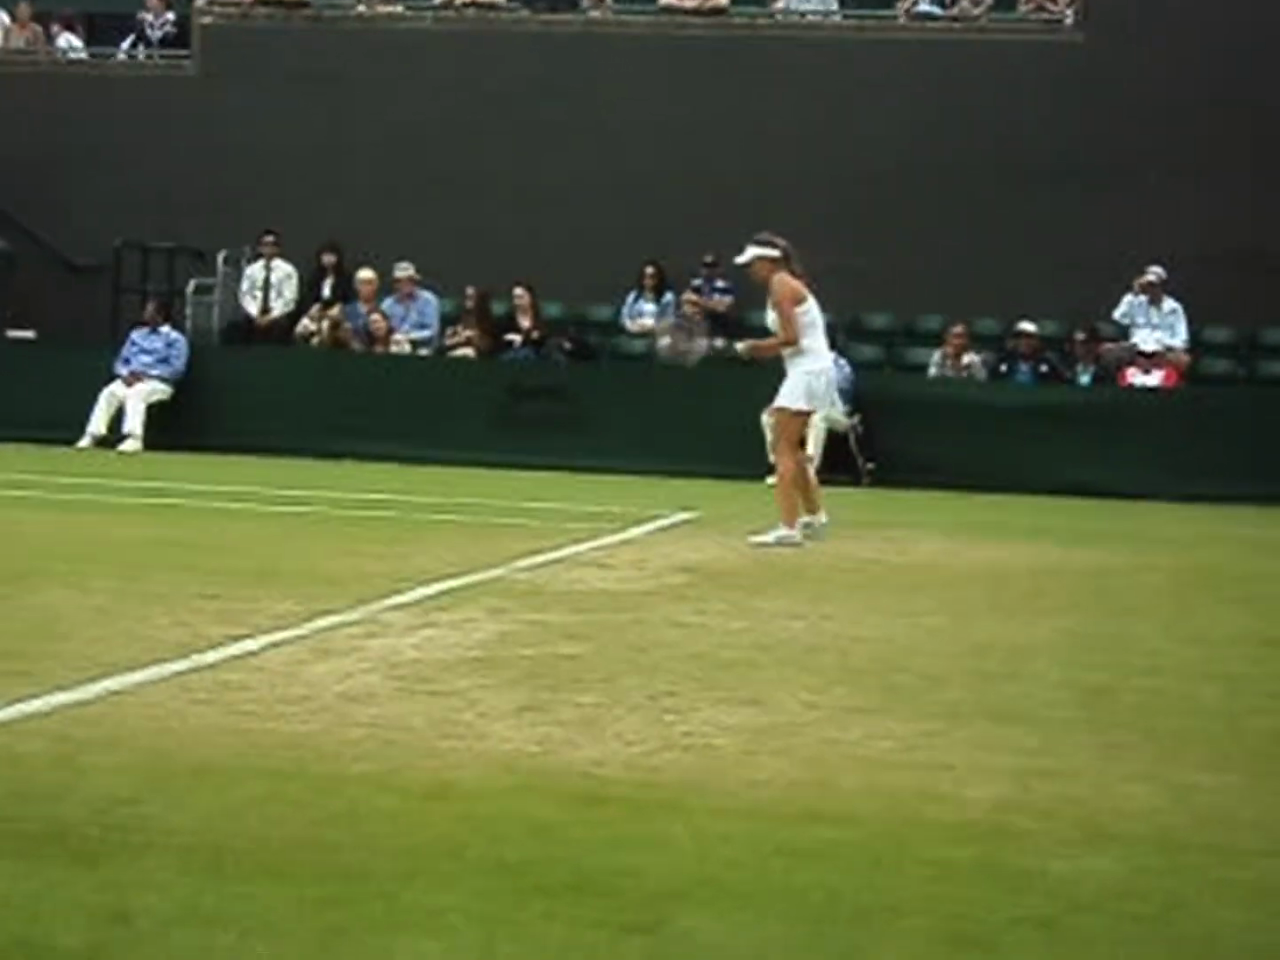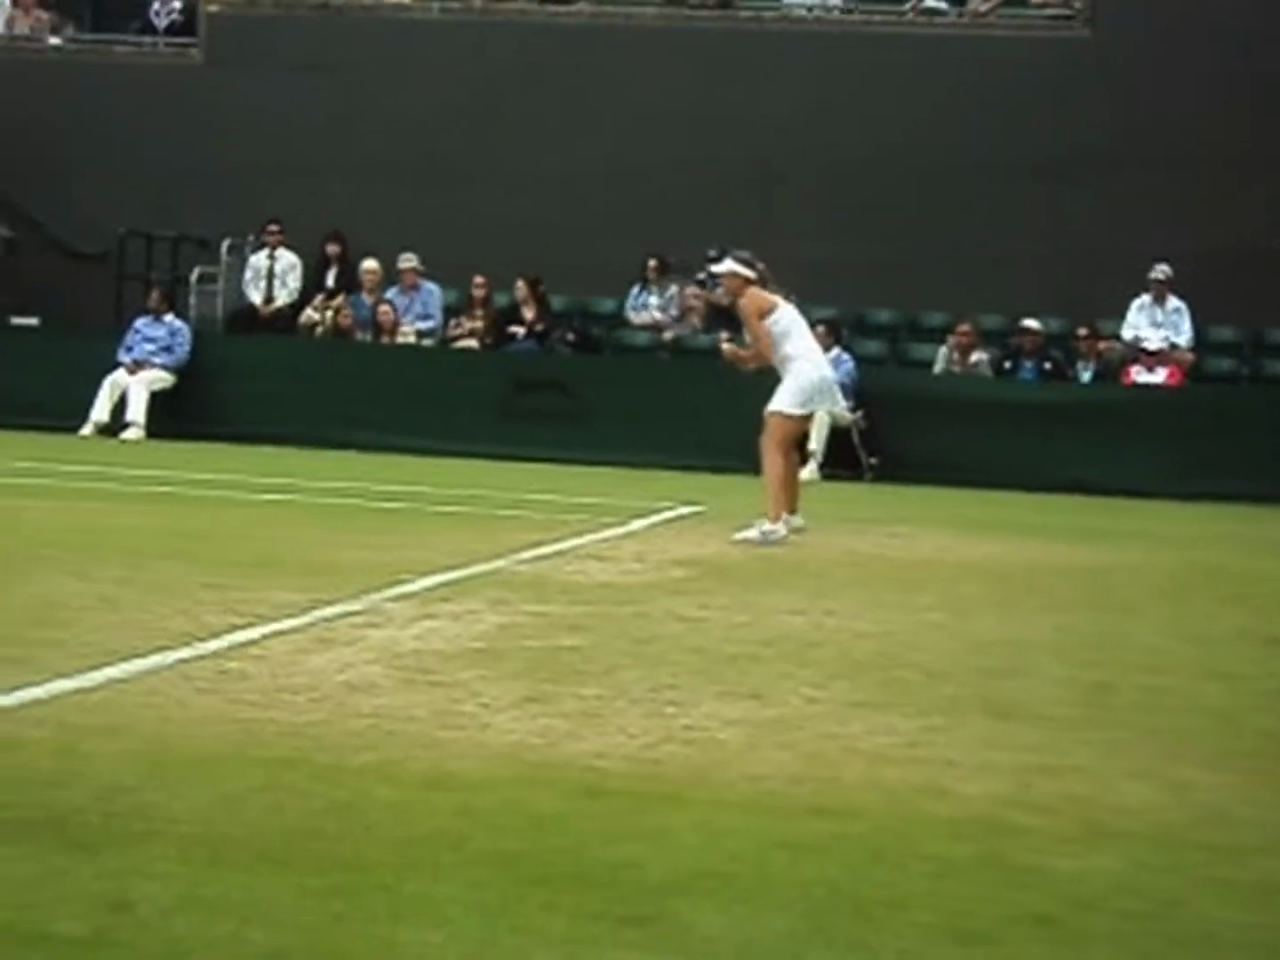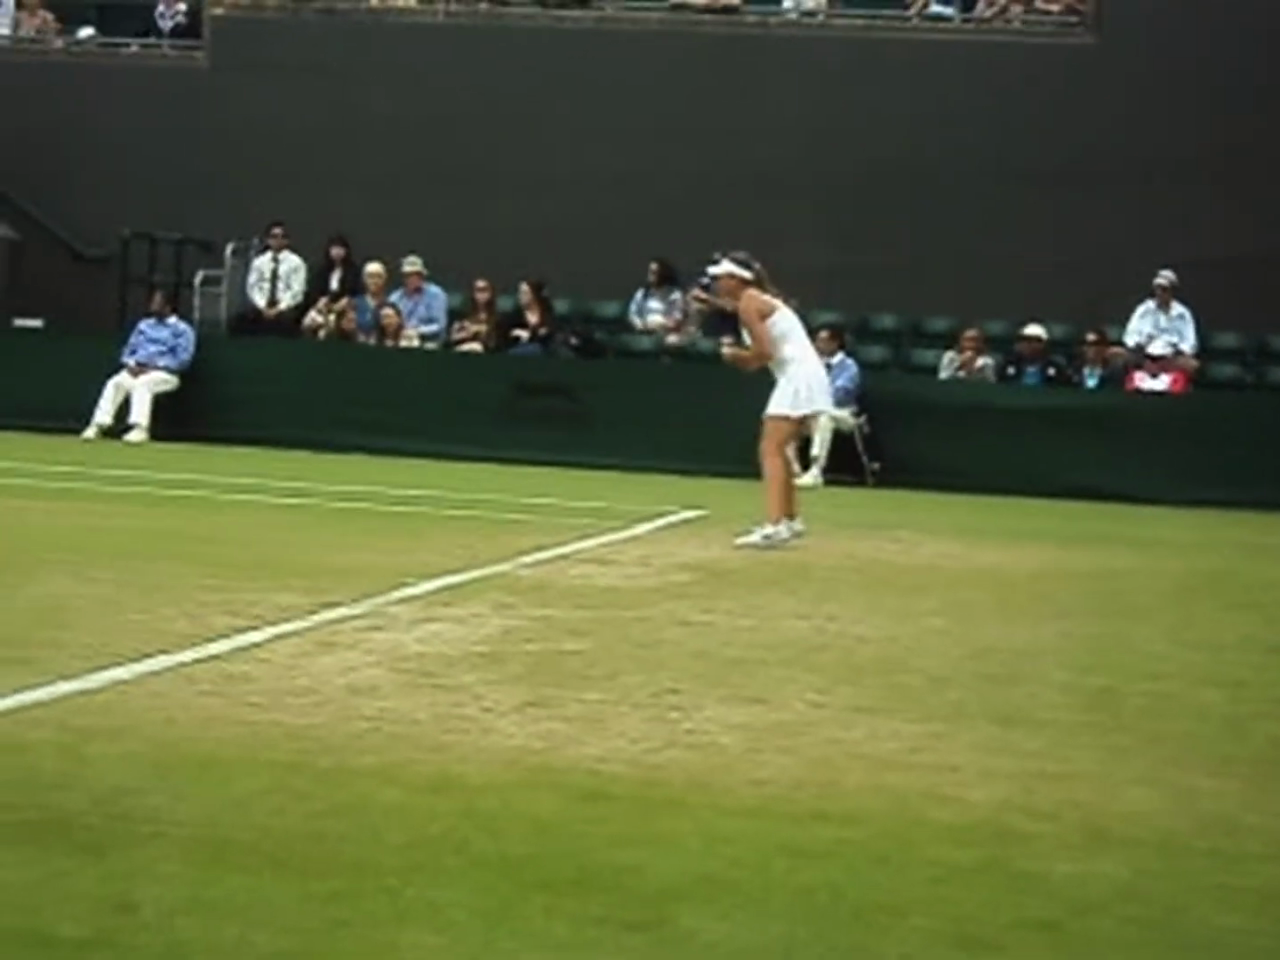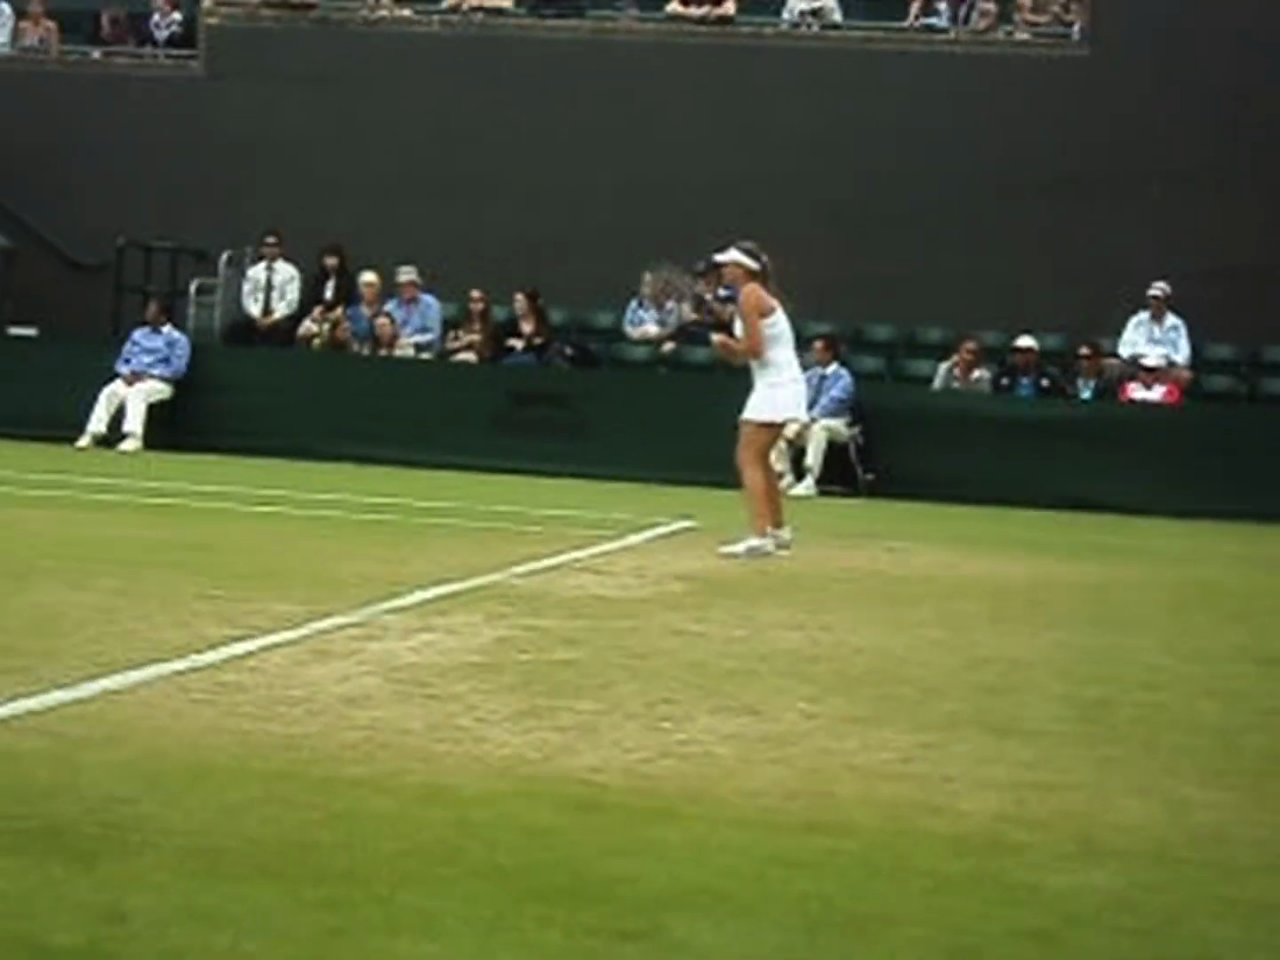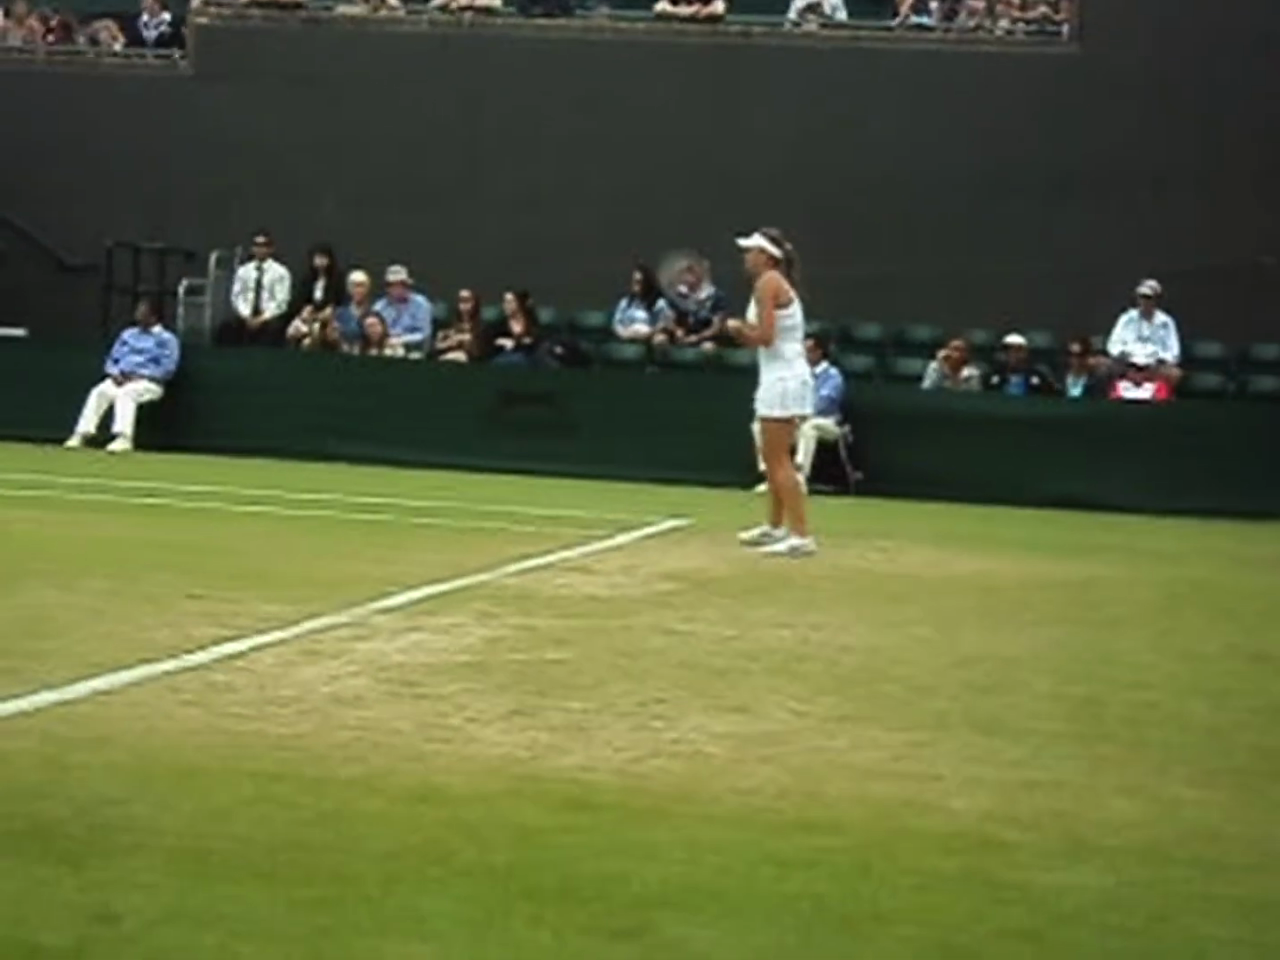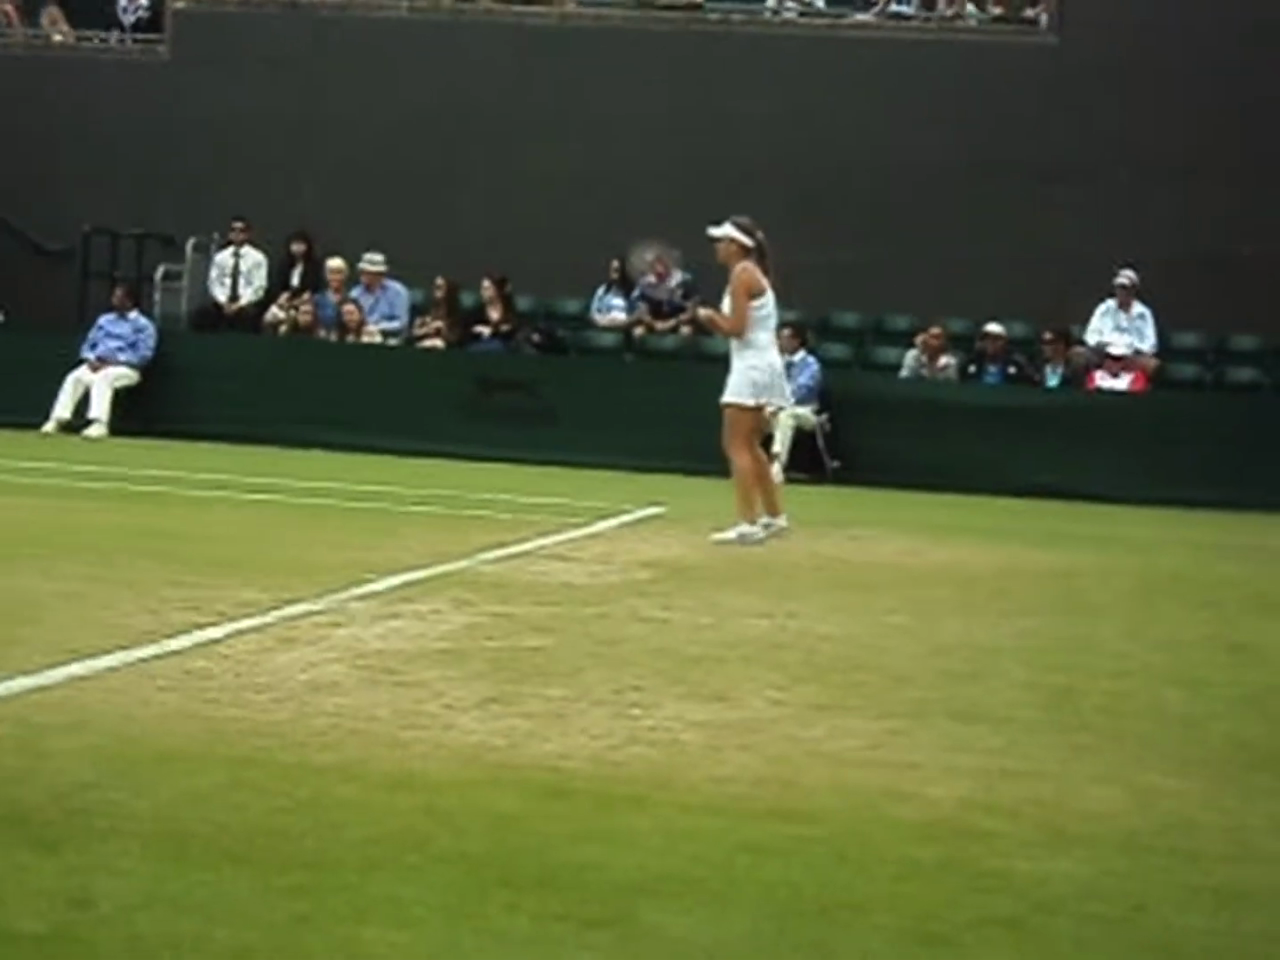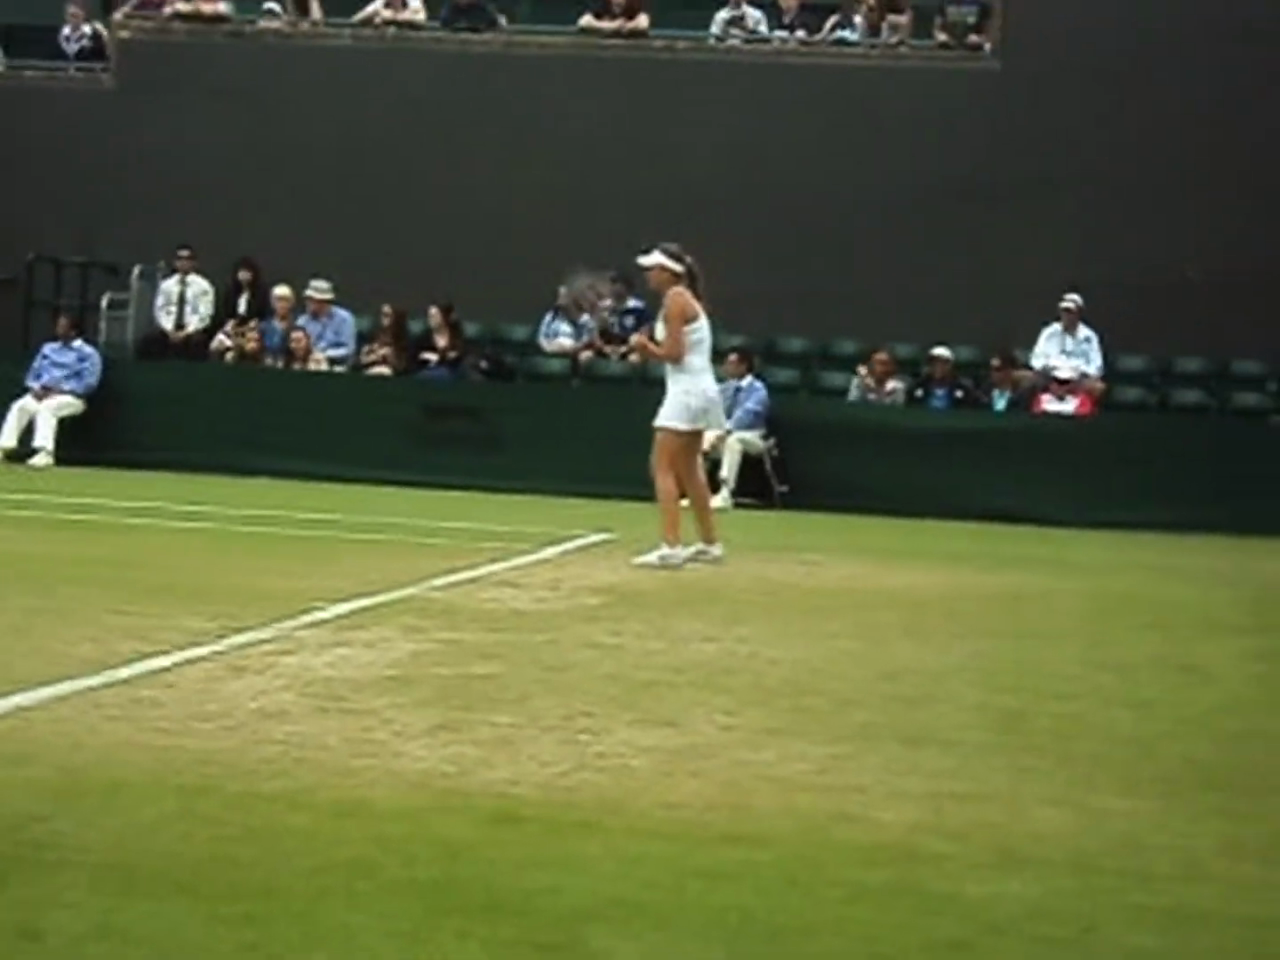
dt=0.7s
person 1, frame 1
left shoulder: (780, 285)
right shoulder: (787, 284)
left elbow: (792, 337)
left wrist: (758, 346)
right wrist: (763, 348)
left hip: (807, 373)
right hip: (810, 372)
left knee: (783, 448)
right knee: (789, 447)
left ankle: (789, 529)
right ankle: (814, 515)
person 1, frame 2
left shoulder: (747, 302)
right shoulder: (764, 300)
left elbow: (765, 352)
left wrist: (736, 354)
right wrist: (748, 359)
left hip: (803, 375)
right hip: (814, 373)
left knee: (770, 446)
right knee: (784, 444)
left ankle: (772, 524)
right ankle: (790, 515)
person 1, frame 3
left shoulder: (747, 303)
right shoulder: (761, 300)
left elbow: (766, 351)
left wrist: (738, 355)
right wrist: (745, 358)
left hip: (798, 379)
right hip: (805, 377)
left knee: (769, 451)
right knee: (776, 449)
left ankle: (774, 527)
right ankle: (790, 520)
person 1, frame 4
left shoulder: (748, 295)
right shoulder: (759, 295)
left elbow: (755, 348)
left wrist: (726, 343)
right wrist: (731, 349)
left hip: (776, 386)
right hip: (779, 384)
left knee: (747, 458)
right knee: (758, 458)
left ankle: (759, 538)
right ankle: (778, 529)
person 1, frame 5
left shoulder: (767, 283)
right shoulder: (778, 284)
left elbow: (764, 336)
left wrist: (740, 328)
right wrist: (744, 332)
left hip: (782, 379)
right hip: (783, 378)
left knee: (778, 459)
right knee: (773, 456)
left ankle: (801, 537)
right ankle: (775, 525)
person 1, frame 6
left shoulder: (741, 273)
right shoulder: (752, 273)
left elbow: (736, 329)
left wrist: (710, 317)
right wrist: (714, 321)
left hip: (752, 368)
right hip: (759, 366)
left knee: (736, 444)
right knee: (748, 444)
left ankle: (749, 524)
right ankle: (773, 516)
person 1, frame 7
left shoulder: (674, 300)
right shoulder: (686, 299)
left elbow: (673, 354)
left wrist: (644, 344)
right wrist: (647, 349)
left hip: (687, 393)
right hip: (696, 392)
left knee: (662, 467)
right knee: (687, 470)
left ankle: (671, 547)
right ankle: (709, 544)
